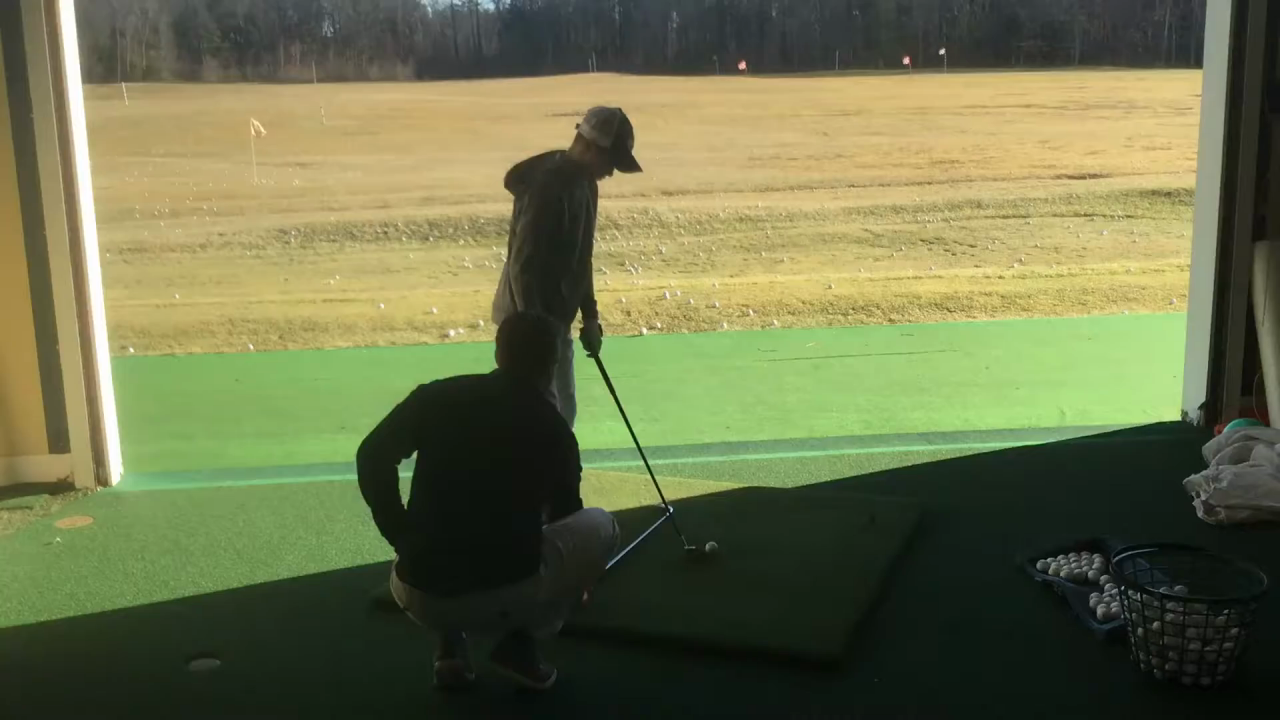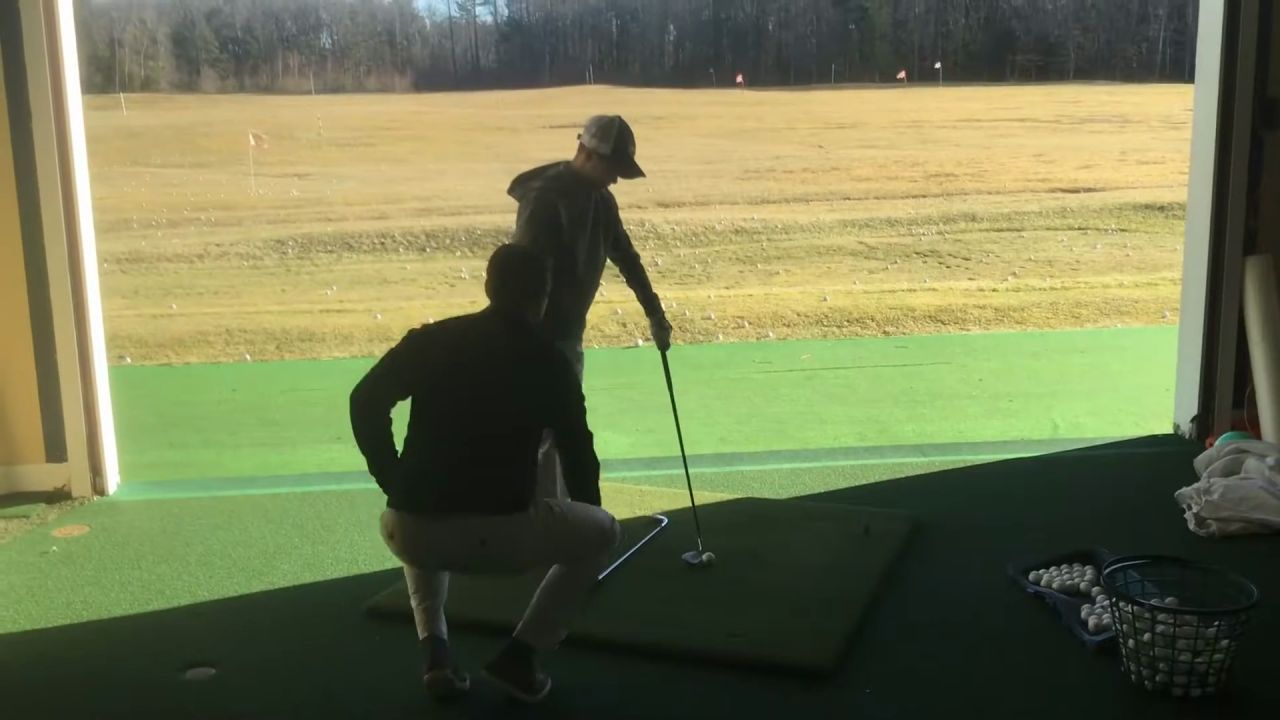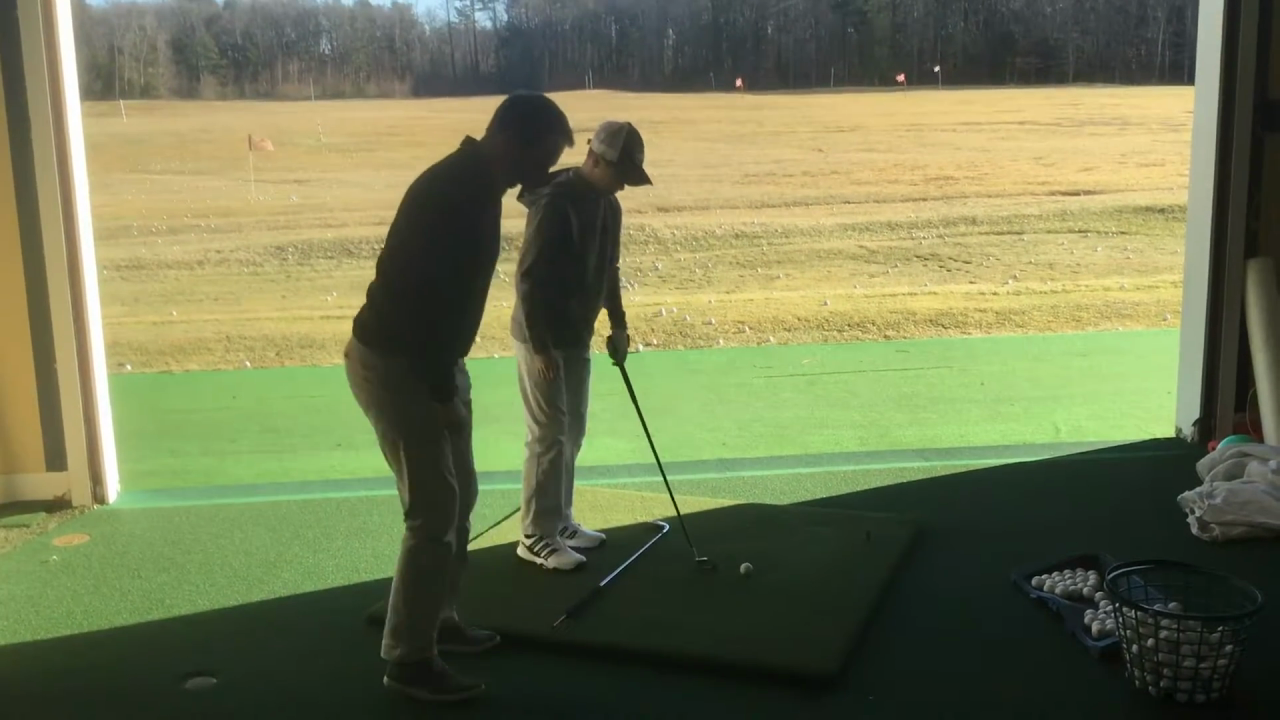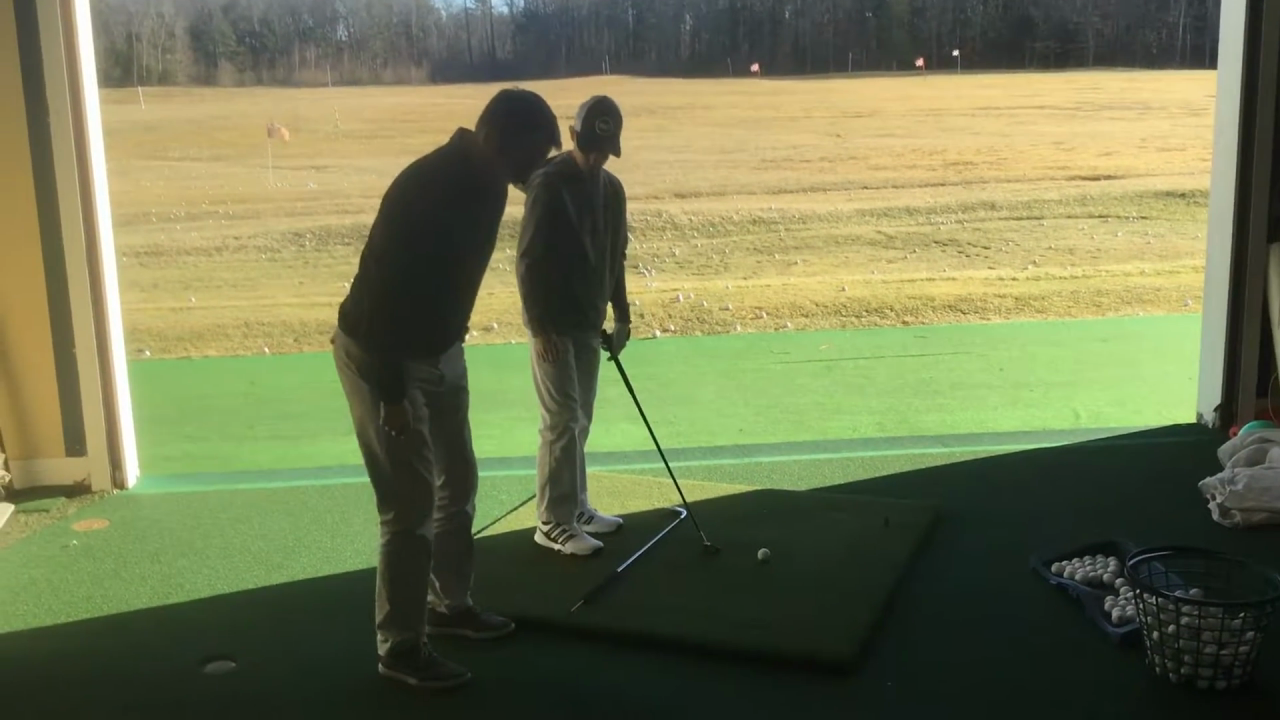
dt=1s
person 1, frame 1
left shoulder: (436, 396)
right shoulder: (553, 427)
left elbow: (372, 457)
right elbow: (567, 514)
left wrist: (402, 540)
right wrist: (575, 583)
left hip: (418, 595)
right hip: (509, 596)
right knee: (602, 526)
left ankle: (450, 644)
right ankle: (521, 642)
person 1, frame 2
left shoulder: (430, 339)
right shoulder: (548, 361)
left elbow: (365, 403)
right elbow: (575, 445)
left wrist: (395, 486)
right wrist: (585, 506)
left hip: (409, 527)
right hip: (498, 527)
right knee: (599, 531)
left ankle: (435, 653)
right ankle: (519, 656)
person 1, frame 3
left shoulder: (484, 188)
right shoulder: (444, 192)
right elbow: (413, 294)
left wrist: (447, 379)
right wrist: (441, 392)
left hip: (438, 361)
right hip: (393, 362)
left knee: (458, 493)
right knee: (433, 507)
left ankle: (435, 618)
right ankle: (406, 656)
person 1, frame 4
left shoulder: (485, 185)
right shoulder: (425, 189)
right elbow: (383, 292)
left wrist: (450, 343)
right wrist: (392, 391)
left hip: (439, 350)
right hip: (382, 354)
left knee: (456, 481)
right knee: (411, 500)
left ankle: (448, 603)
right ankle: (399, 645)
person 2, frame 1
left shoulder: (584, 186)
right shoulder: (545, 189)
right elbow: (523, 267)
left wrist: (590, 316)
left hip: (555, 319)
left knee: (563, 412)
person 2, frame 2
left shoulder: (600, 199)
right shoulder: (545, 197)
left elbow: (625, 254)
left wrist: (654, 311)
left hip: (568, 328)
right hip: (537, 329)
person 2, frame 3
left shoulder: (608, 206)
right shoulder: (554, 204)
right elbow: (529, 278)
left wrist: (618, 325)
right wrist: (541, 345)
left hip: (577, 337)
right hip: (543, 338)
left knee: (572, 433)
right knee: (549, 435)
left ankle: (560, 521)
right ankle: (536, 536)
person 2, frame 4
left shoulder: (611, 189)
right shoulder: (548, 186)
right elbow: (529, 262)
left wrist: (621, 314)
right wrist: (538, 327)
left hip: (589, 322)
right hip: (554, 323)
left knee: (580, 420)
right knee: (561, 421)
left ankle: (576, 507)
right ankle: (553, 522)
